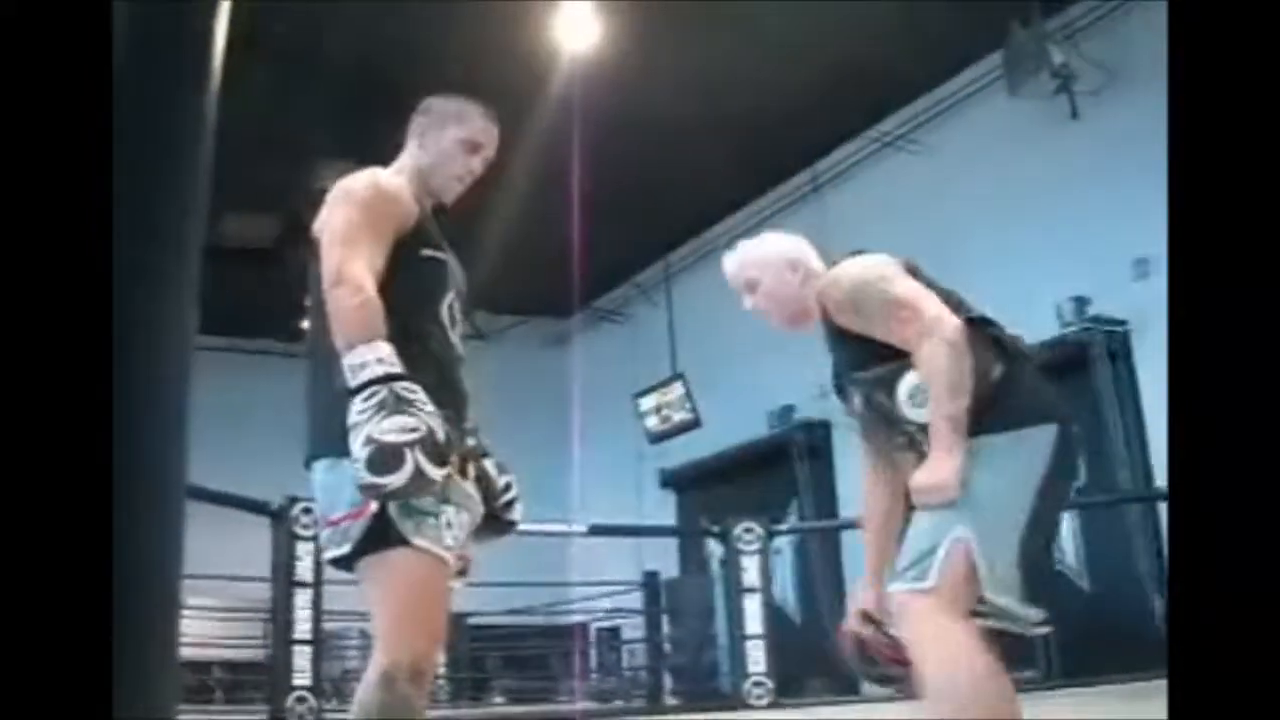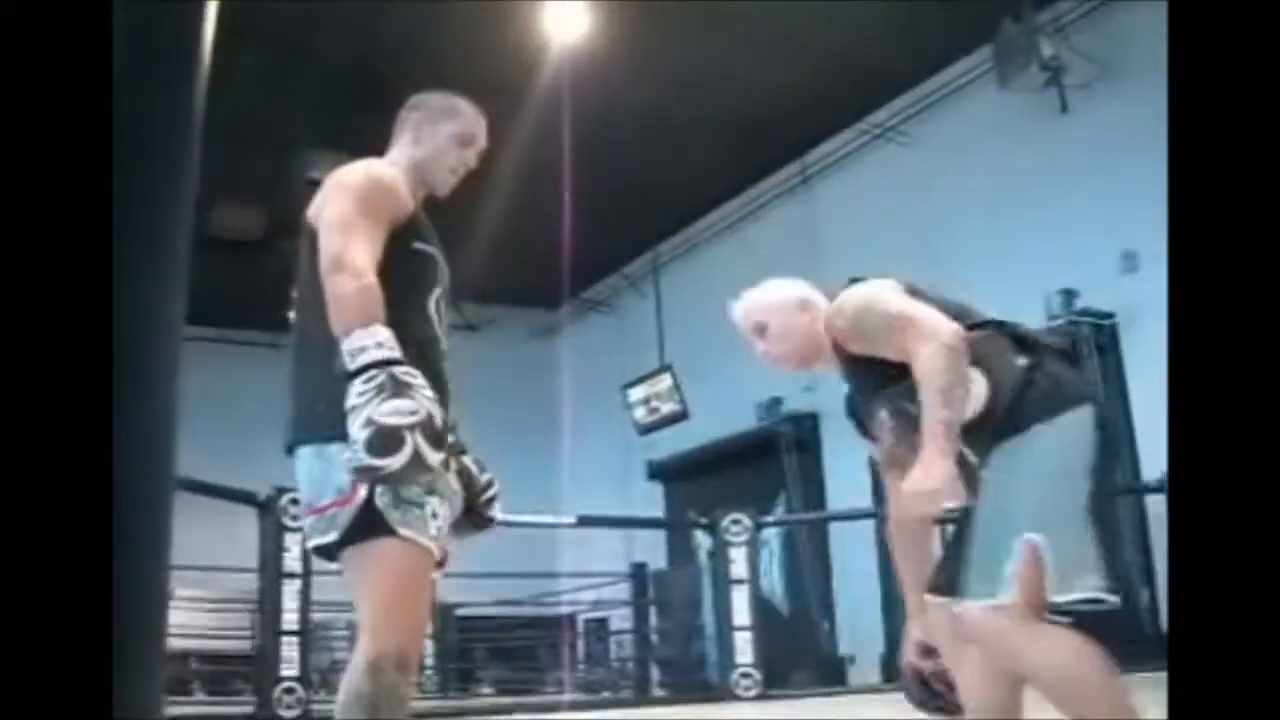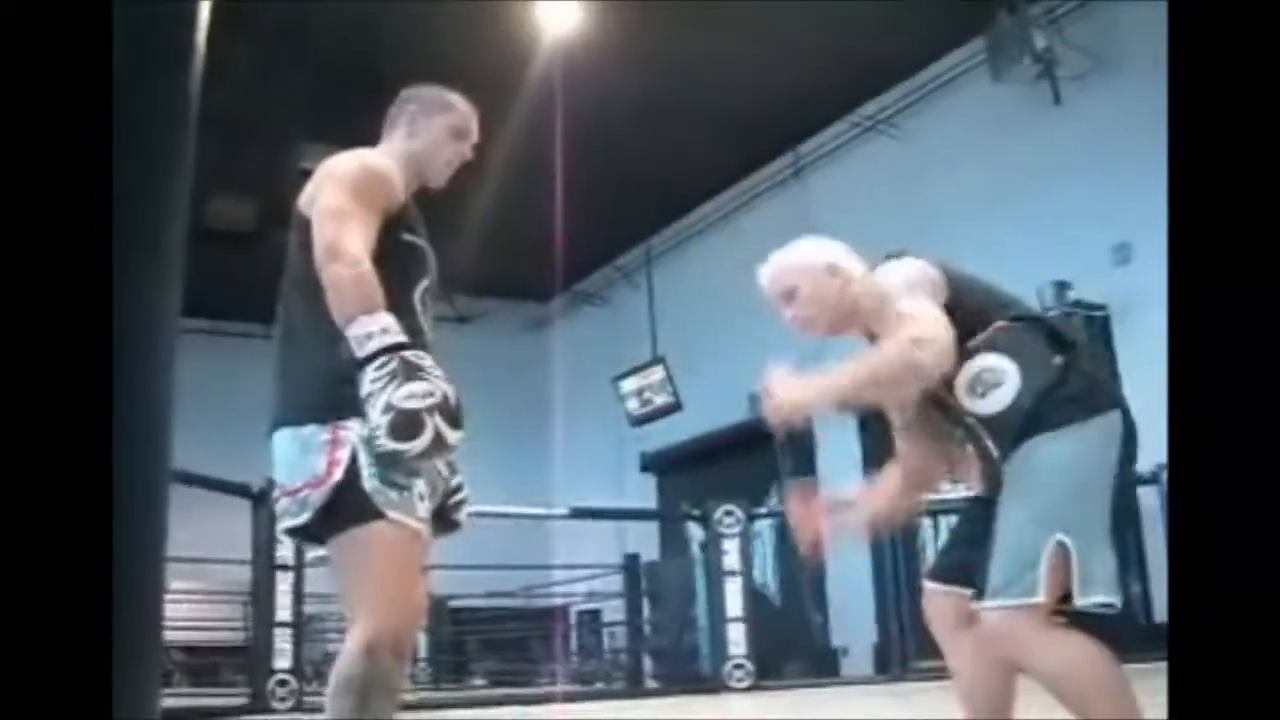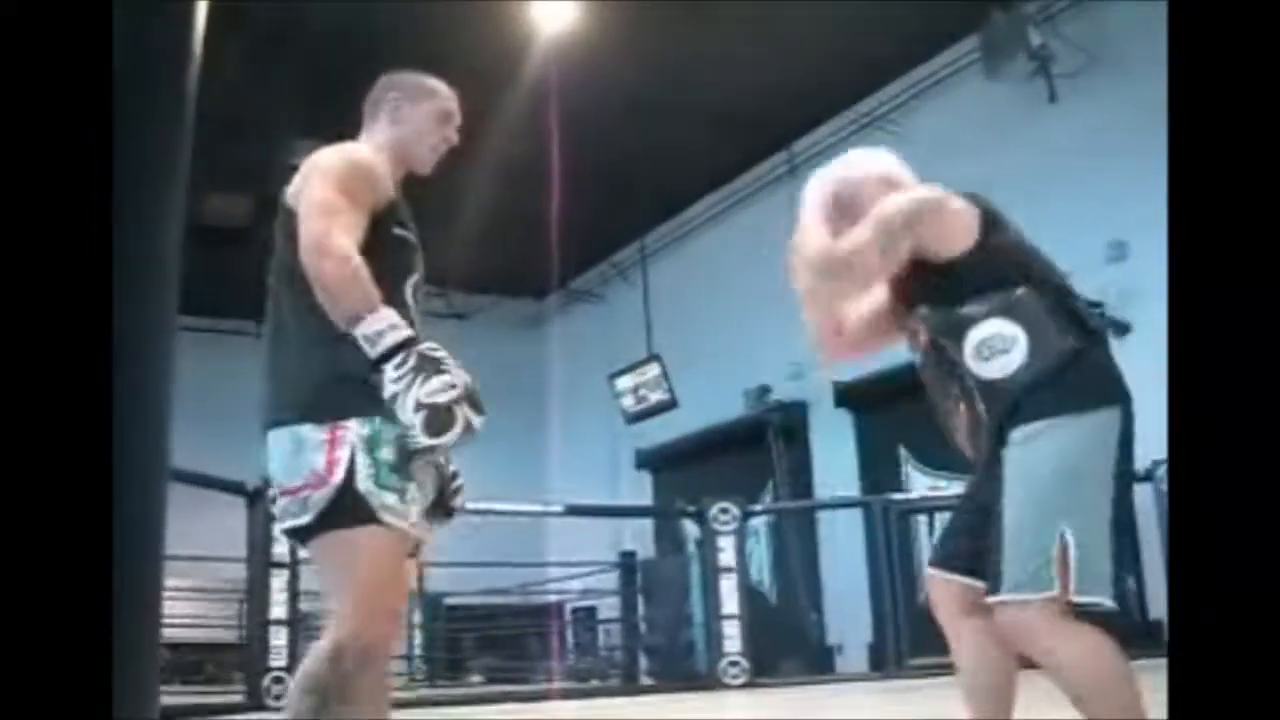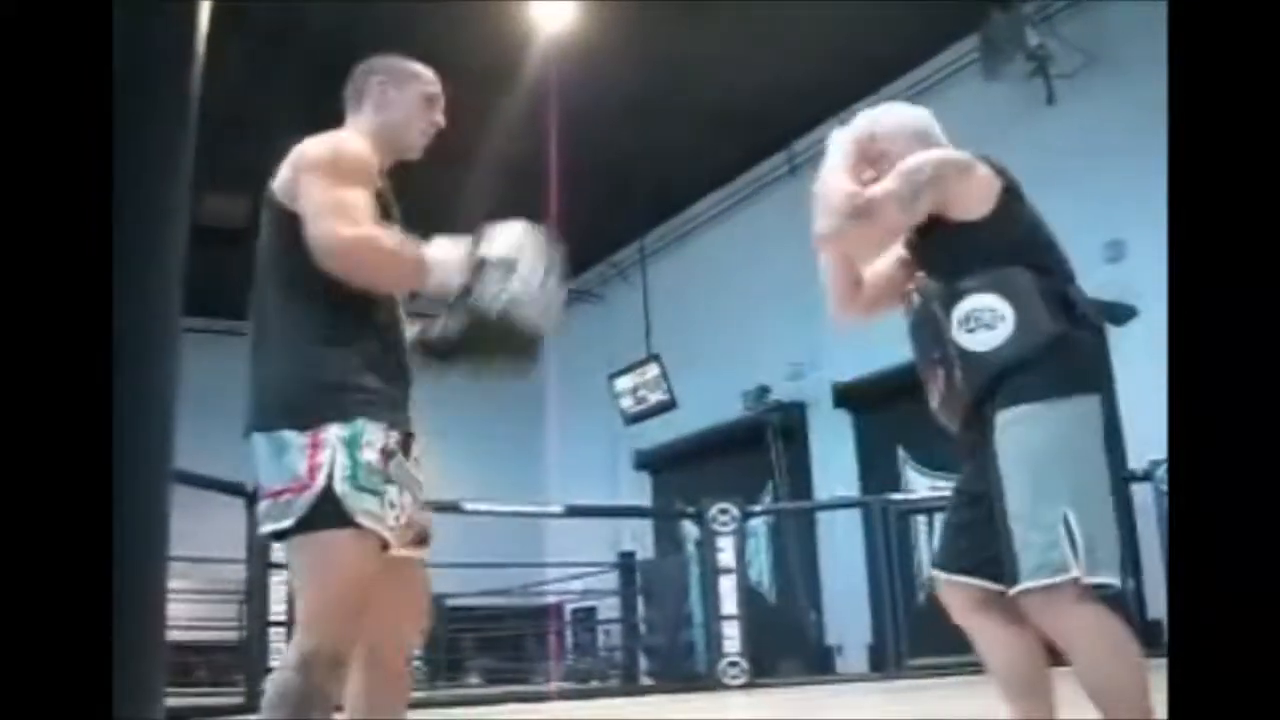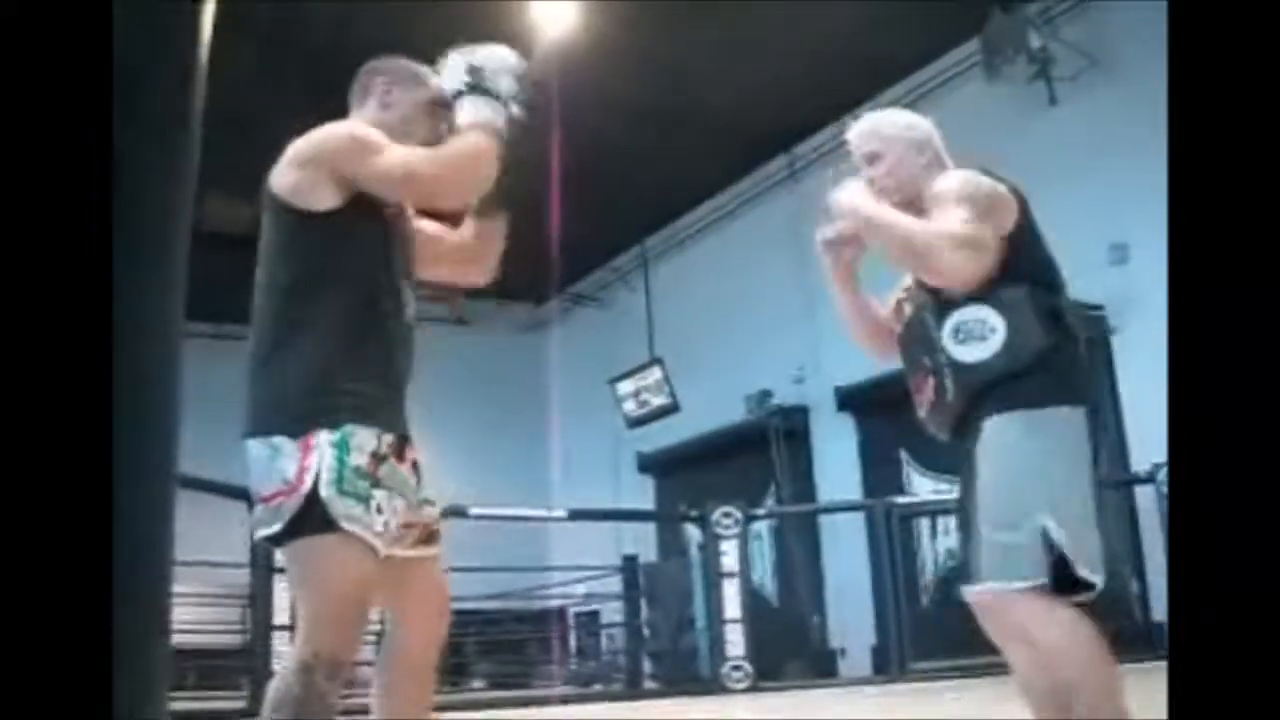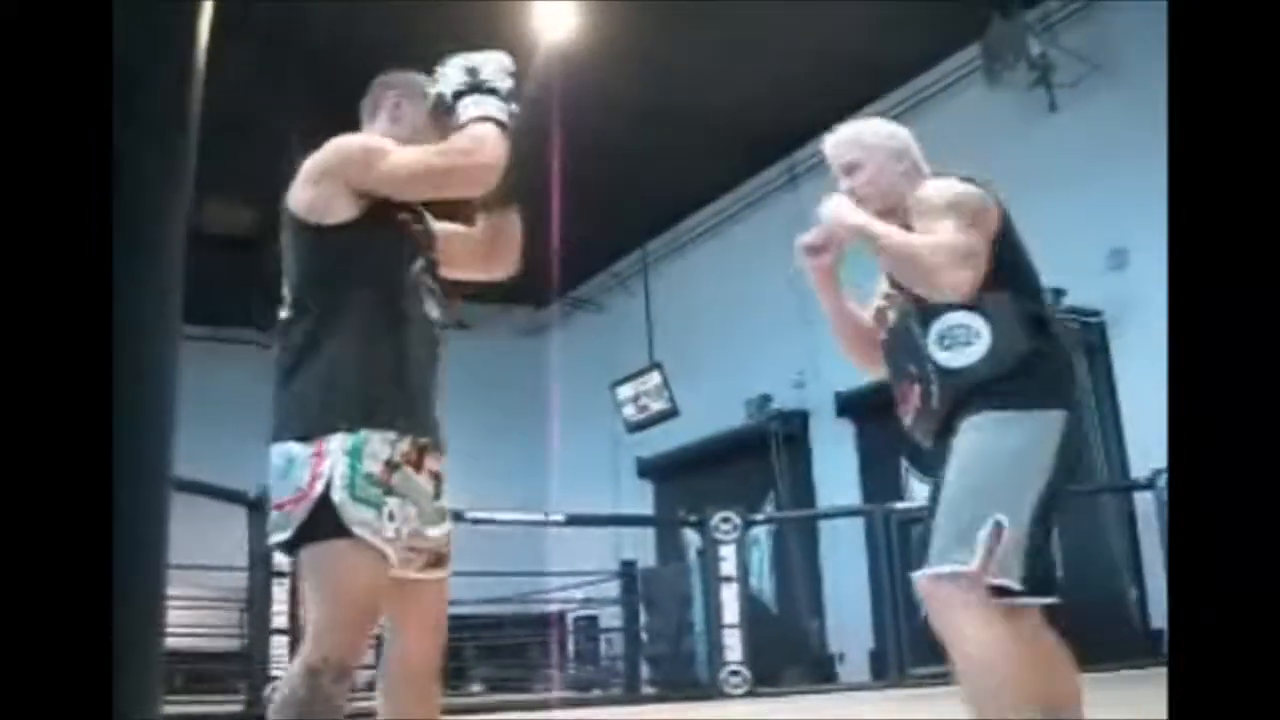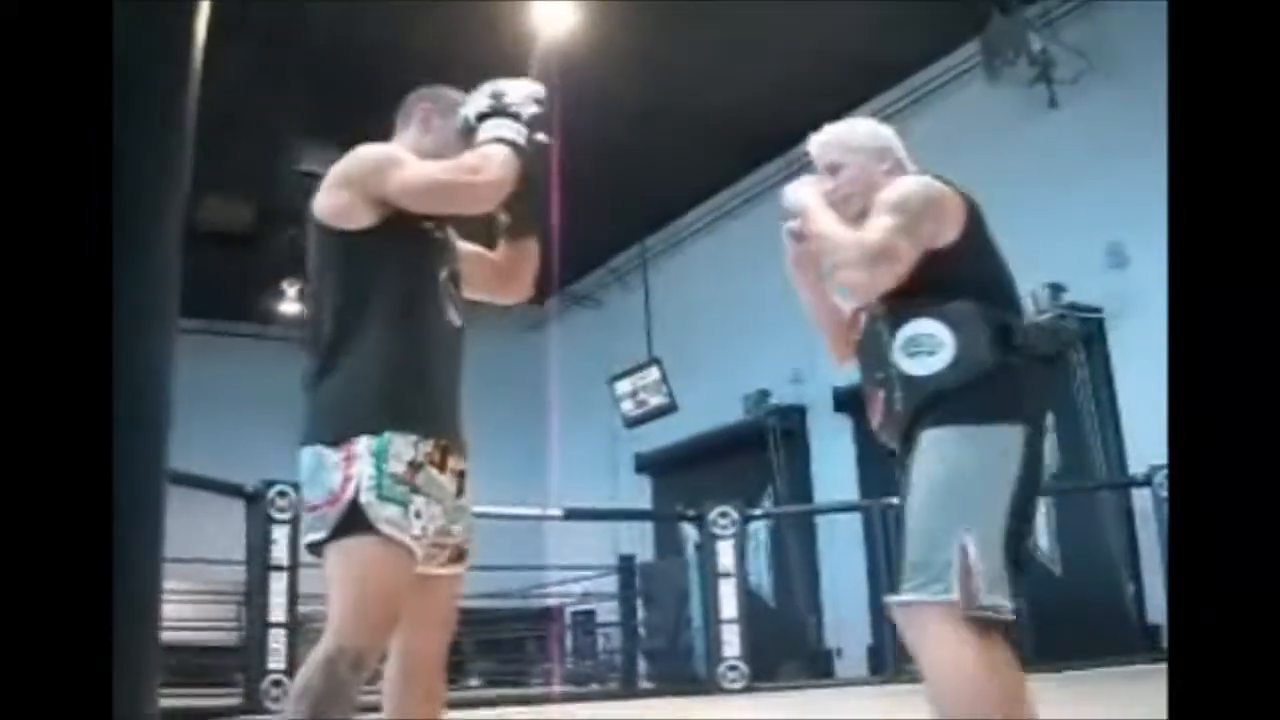
dt=0.2s
person 1, frame 1
left shoulder: (428, 235)
right shoulder: (374, 192)
right elbow: (347, 287)
left wrist: (470, 453)
right wrist: (382, 395)
left hip: (425, 452)
right hip: (381, 445)
left knee: (415, 652)
right knee: (406, 652)
person 1, frame 2
left shoulder: (413, 225)
right shoulder: (369, 182)
right elbow: (347, 274)
left wrist: (453, 455)
right wrist: (382, 381)
left hip: (399, 438)
right hip: (362, 431)
left knee: (397, 641)
right knee: (393, 639)
person 1, frame 3
left shoulder: (402, 219)
right shoulder: (362, 171)
right elbow: (341, 260)
left wrist: (432, 460)
right wrist: (391, 362)
left hip: (374, 422)
right hip: (343, 417)
left knee: (385, 625)
right knee: (390, 621)
person 1, frame 4
left shoulder: (386, 207)
right shoulder: (348, 164)
right elbow: (328, 254)
right wrist: (405, 353)
left hip: (371, 423)
right hip: (337, 417)
left knee: (375, 633)
right knee: (358, 630)
person 1, frame 5
left shoulder: (368, 180)
right shoulder: (333, 154)
right elbow: (342, 245)
left wrist: (468, 321)
right wrist: (466, 264)
left hip: (370, 423)
right hip: (325, 418)
left knee: (397, 622)
right knee: (330, 637)
person 1, frame 6
left shoulder: (388, 211)
right shoulder: (332, 146)
left elbow: (475, 263)
right elbow: (457, 180)
left wrist: (486, 141)
right wrist: (486, 102)
left hip: (374, 431)
right hip: (323, 426)
left knee: (424, 617)
right knee: (330, 641)
person 1, frame 7
left shoulder: (407, 220)
right shoulder: (345, 159)
left elbow: (497, 257)
right elbow: (470, 166)
left wrist: (504, 180)
right wrist: (483, 103)
left hip: (404, 439)
right hip: (343, 433)
left knee: (419, 638)
right knee: (338, 643)
person 1, frame 8
left shoulder: (432, 235)
right shoulder: (368, 167)
left elbow: (511, 283)
right elbow: (478, 184)
left wrist: (523, 200)
right wrist: (504, 127)
left hip: (431, 443)
right hip: (369, 436)
left knee: (426, 636)
right knee: (357, 635)
person 2, frame 1
left shoulder: (848, 285)
right shoulder: (856, 374)
left elbow: (943, 332)
right elbow: (884, 477)
left wrist: (945, 451)
right wrist: (874, 583)
left hip: (1008, 433)
right hip: (987, 445)
left knee: (924, 609)
right knee: (938, 622)
person 2, frame 2
left shoulder: (855, 310)
right shoulder: (871, 401)
left elbow: (943, 337)
right elbow: (908, 509)
left wrist: (935, 458)
right wrist: (916, 617)
left hip: (1042, 425)
right hip: (1012, 446)
left knee: (998, 621)
right knee: (949, 619)
person 2, frame 3
left shoulder: (892, 284)
right shoulder: (897, 378)
left elbow: (929, 351)
right elbow: (918, 474)
left wrist: (813, 393)
right wrist: (846, 513)
left hip: (1064, 428)
right hip: (1025, 446)
left knee: (1015, 621)
right knee: (951, 605)
person 2, frame 4
left shoulder: (924, 207)
right shoulder: (910, 274)
left elbow: (828, 274)
right elbow: (836, 344)
left wrist: (816, 203)
right wrist: (821, 233)
left hip: (1058, 412)
right hip: (1016, 428)
left knee: (1031, 610)
right knee: (953, 590)
person 2, frame 5
left shoulder: (945, 169)
right shoulder: (926, 235)
left elbow: (838, 227)
right elbow: (849, 298)
left wrist: (835, 157)
right wrist: (836, 200)
left hip: (1039, 396)
right hip: (996, 412)
left knee: (1052, 594)
right knee: (968, 591)
person 2, frame 6
left shoulder: (964, 190)
right shoulder: (928, 256)
left elbow: (960, 264)
right elbow: (889, 344)
left wrist: (867, 212)
right wrist: (841, 272)
left hip: (1029, 407)
right hip: (989, 422)
left knee: (1011, 593)
right knee: (1010, 605)
person 2, frame 7
left shoulder: (947, 196)
right shoulder: (904, 256)
left elbow: (955, 275)
right elbow: (869, 352)
left wrist: (858, 223)
right wrist: (822, 278)
left hip: (1009, 411)
right hip: (974, 422)
left knee: (951, 591)
right knee: (1007, 609)
person 2, frame 8
left shoulder: (914, 195)
right shoulder: (892, 234)
left elbow: (859, 275)
right elbow: (847, 342)
left wrist: (811, 207)
right wrist: (802, 261)
left hip: (970, 420)
right hip: (950, 427)
left knee: (929, 611)
right knee: (951, 613)
